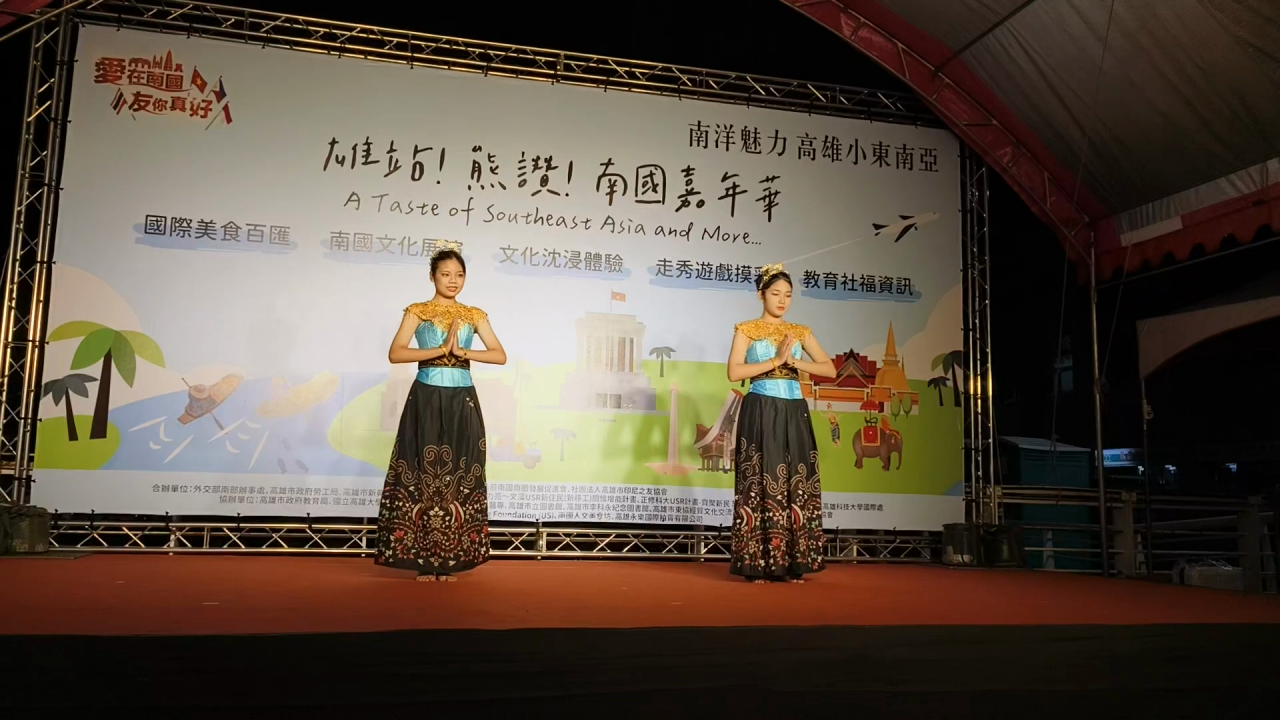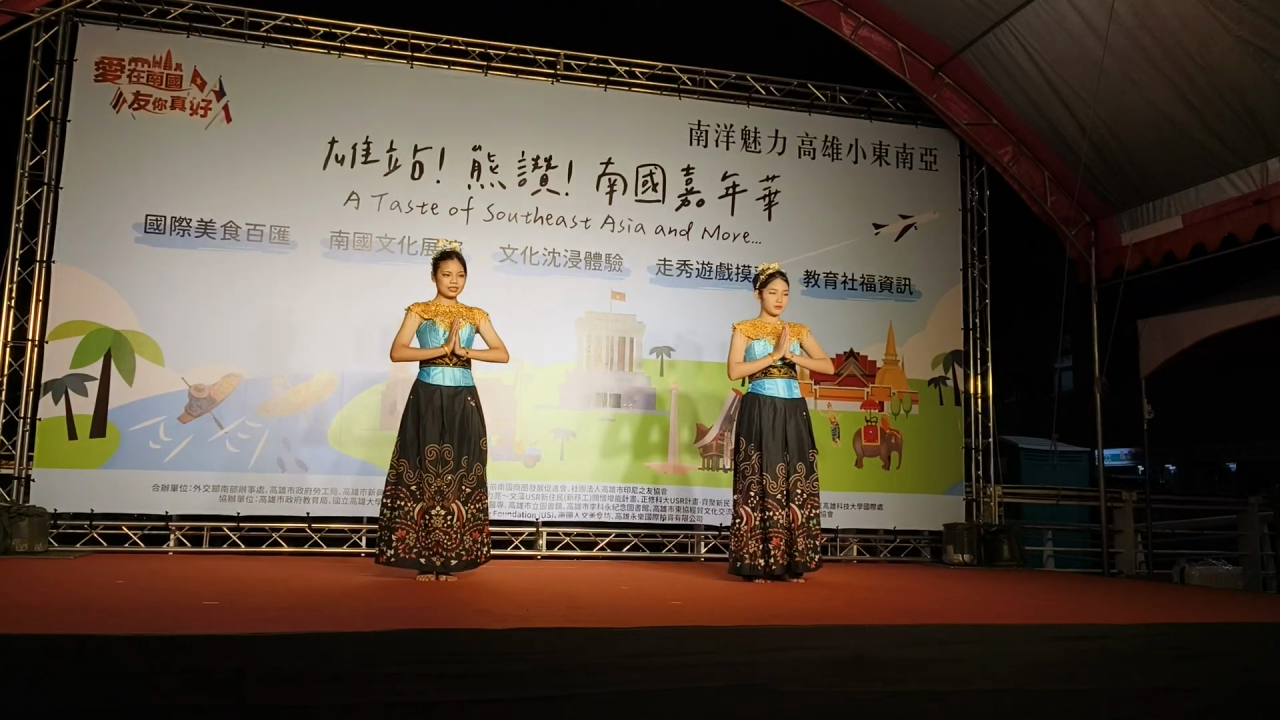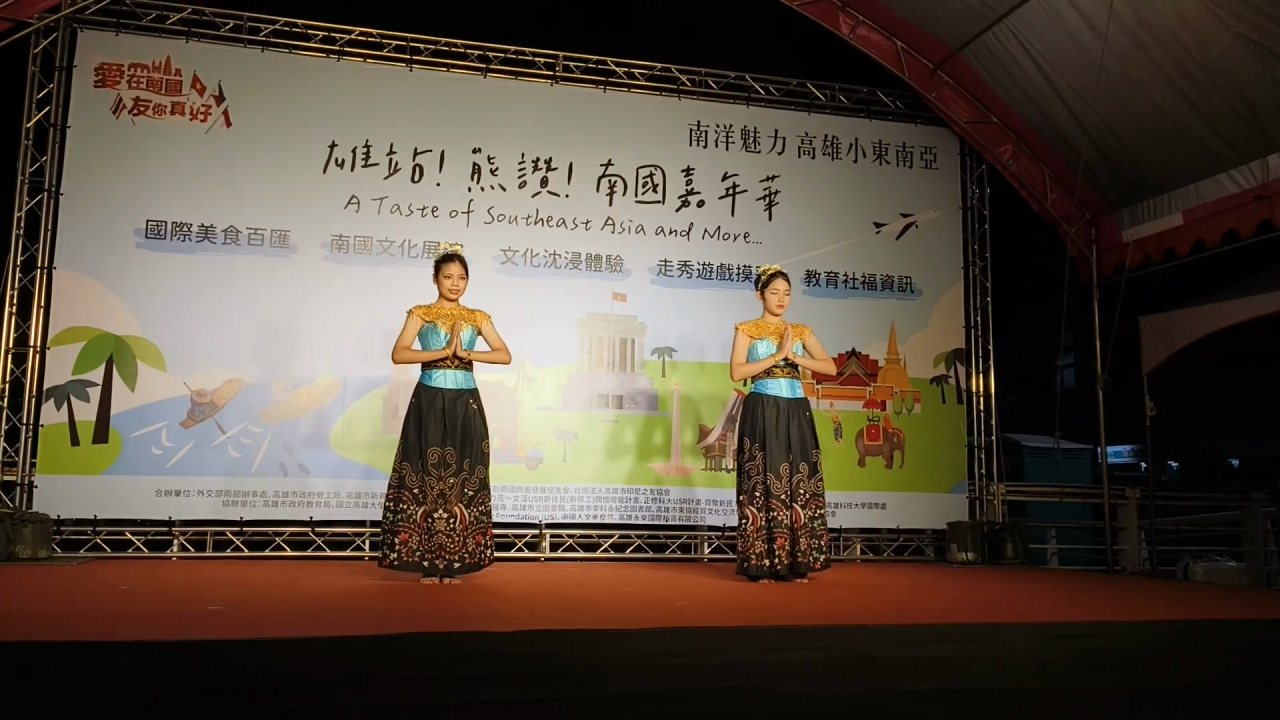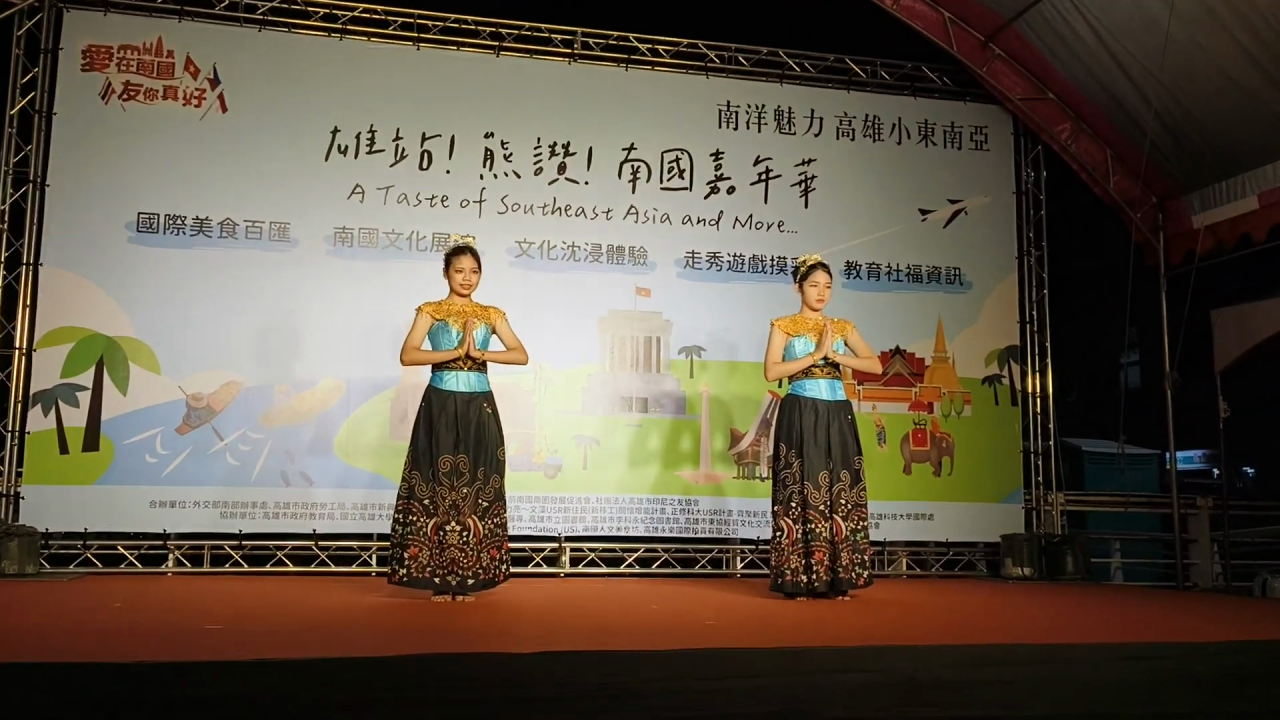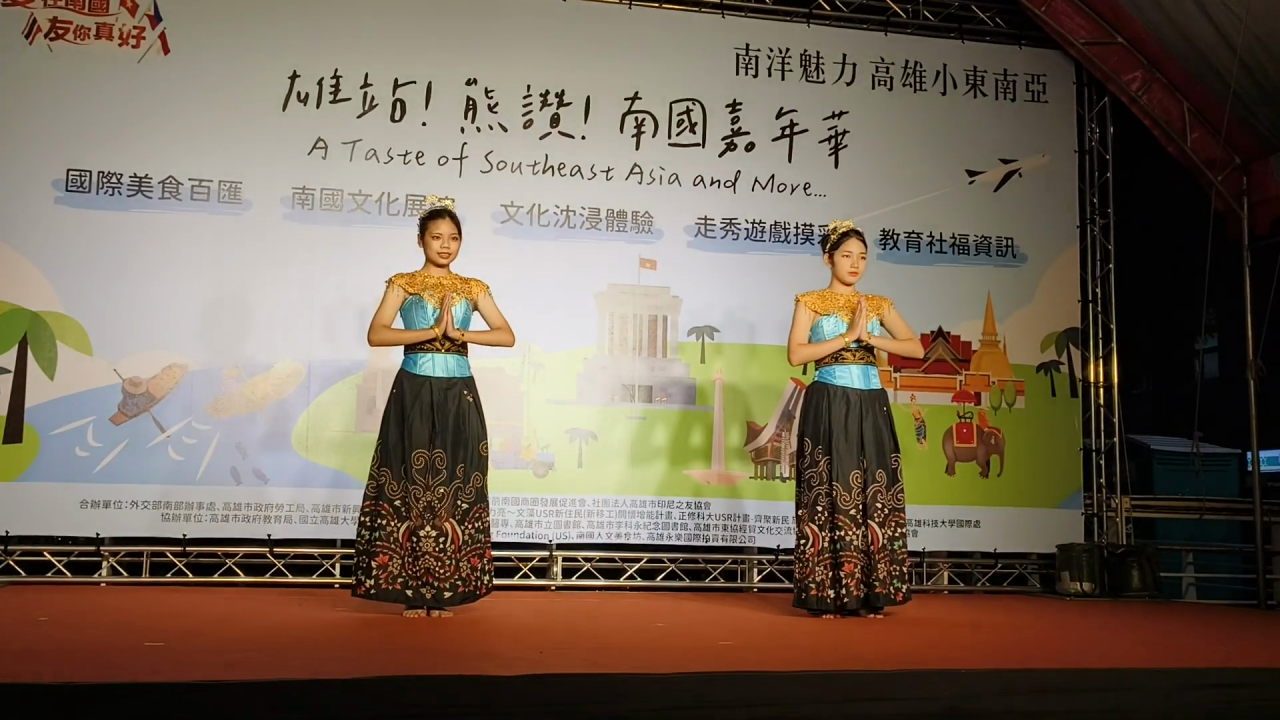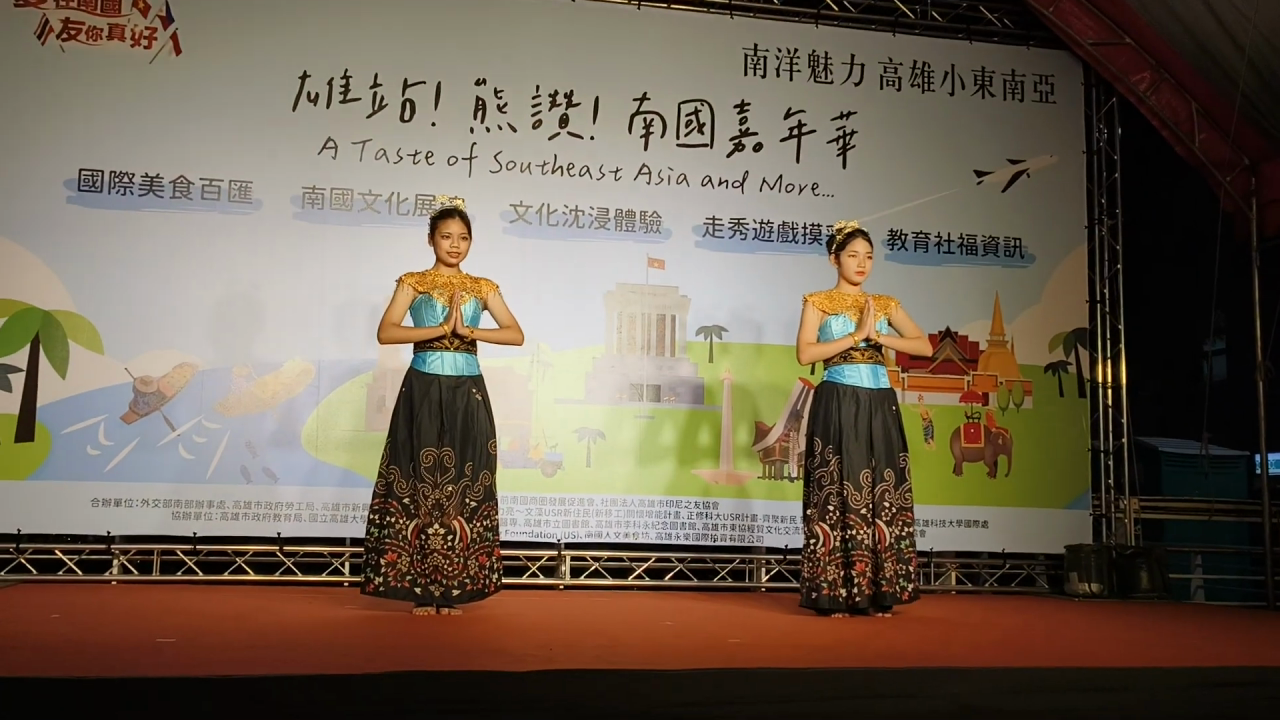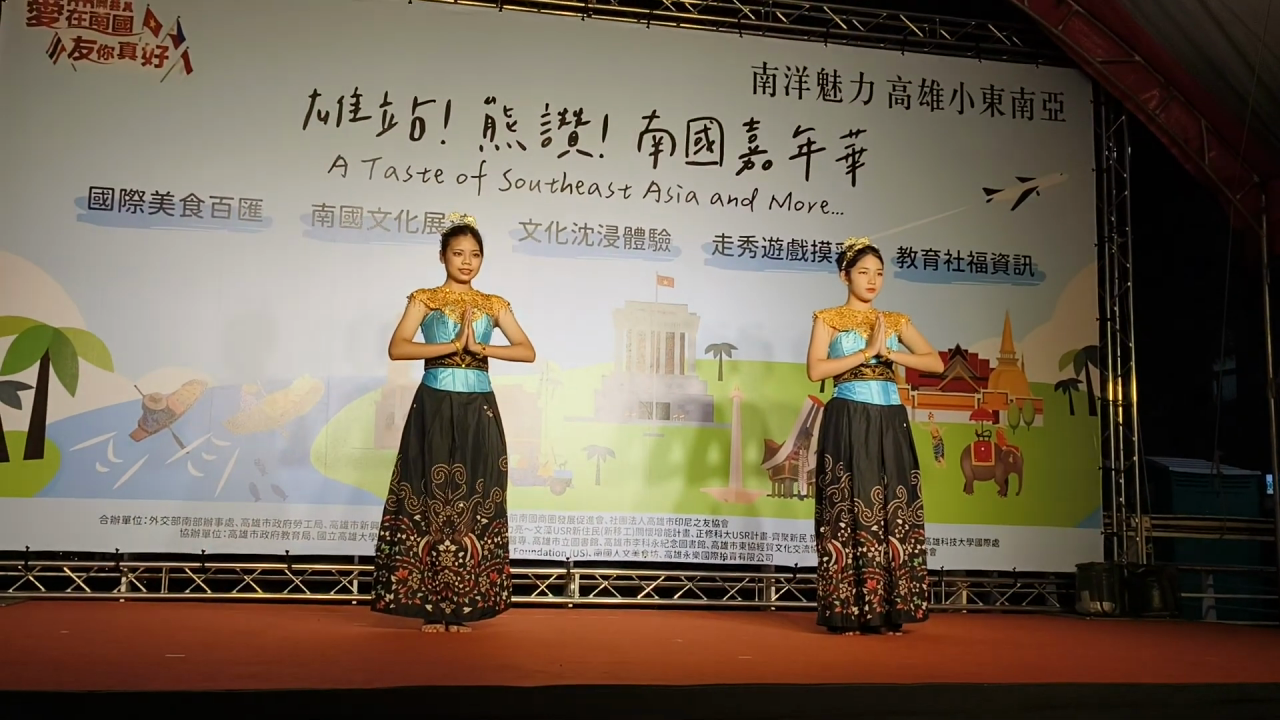
dt=0.7s
person 1, frame 1
left shoulder: (474, 315)
right shoulder: (417, 312)
left elbow: (500, 355)
right elbow: (395, 353)
left wrist: (462, 352)
right wrist: (441, 349)
left hip: (461, 401)
right hip: (426, 399)
left knee: (457, 477)
right knee: (423, 474)
left ankle: (448, 561)
right ankle: (424, 561)
person 1, frame 2
left shoulder: (475, 315)
right shoulder: (419, 311)
left elbow: (502, 353)
right elbow: (397, 352)
left wrist: (464, 351)
right wrist: (442, 349)
left hip: (462, 401)
right hip: (427, 398)
left knee: (458, 475)
right knee: (424, 472)
left ankle: (449, 561)
right ankle: (424, 561)
person 1, frame 3
left shoulder: (477, 317)
right shoulder: (420, 314)
left elbow: (505, 355)
right elbow: (398, 354)
left wrist: (466, 353)
right wrist: (444, 351)
left hip: (465, 403)
right hip: (429, 401)
left knee: (462, 479)
right knee: (427, 477)
left ankle: (453, 563)
right ankle: (429, 563)
person 1, frame 4
left shoulder: (491, 315)
right shoulder: (430, 311)
left elbow: (521, 355)
right elbow: (407, 355)
left wrist: (480, 354)
right wrist: (455, 352)
left hip: (478, 407)
right hip: (440, 404)
left knee: (475, 488)
right knee: (438, 485)
left ankle: (466, 581)
right ankle: (439, 581)
person 1, frame 5
left shoulder: (473, 288)
right shoulder: (403, 284)
left elbow: (507, 336)
right elbow: (376, 335)
left wrist: (459, 333)
right wrist: (432, 330)
left hip: (458, 394)
right hip: (414, 392)
left knee: (454, 487)
right knee: (411, 485)
left ankle: (443, 593)
right ankle: (412, 592)
person 1, frame 6
left shoulder: (482, 287)
right shoulder: (412, 283)
left elbow: (516, 334)
right elbow: (385, 332)
left wrist: (468, 331)
right wrist: (440, 328)
left hip: (466, 393)
right hip: (423, 390)
left knee: (462, 485)
right knee: (420, 483)
left ankle: (452, 591)
right ankle: (421, 590)
person 1, frame 7
left shoulder: (493, 305)
right shoulder: (424, 300)
left elbow: (528, 352)
right elbow: (396, 348)
left wrist: (479, 347)
right wrist: (453, 344)
left hip: (478, 410)
right hip: (434, 407)
left knee: (472, 504)
right knee: (431, 500)
left ankle: (462, 608)
right ankle: (432, 607)
person 2, frame 1
left shoulder: (800, 332)
right shoulder: (747, 330)
left elbow: (830, 369)
right elbow: (733, 372)
left wrist: (794, 362)
right wrist: (775, 360)
left hip: (794, 413)
right hip: (761, 412)
left knee: (796, 484)
right knee: (761, 483)
left ankle: (792, 564)
right ankle: (758, 564)
person 2, frame 2
left shoulder: (798, 331)
right shoulder: (744, 329)
left elbow: (828, 366)
right elbow: (734, 370)
left wrist: (792, 356)
right wrist: (774, 355)
left hip: (793, 412)
right hip: (759, 411)
left knee: (795, 483)
right knee: (760, 482)
left ankle: (792, 564)
right ankle: (757, 565)
person 2, frame 3
left shoulder: (801, 331)
right shoulder: (747, 330)
left elbow: (830, 367)
right elbow: (737, 372)
left wrist: (794, 357)
right wrist: (777, 355)
left hip: (796, 412)
right hip: (762, 411)
left knee: (799, 483)
right knee: (764, 482)
left ankle: (796, 563)
right ankle: (762, 563)
person 2, frame 4
left shoulder: (843, 327)
right shoulder: (783, 326)
left elbow: (875, 365)
right elbow: (771, 371)
left wrist: (834, 355)
right wrist: (816, 354)
left hip: (837, 415)
right hip: (801, 414)
left knee: (840, 491)
right knee: (802, 491)
left ankle: (837, 580)
right ankle: (800, 581)
person 2, frame 5
left shoulder: (878, 305)
right shoulder: (810, 302)
left elbow: (916, 348)
right elbow: (795, 354)
left wrist: (868, 337)
right wrist: (847, 336)
left hip: (871, 406)
right hip: (829, 405)
left knee: (874, 493)
right knee: (831, 493)
left ankle: (869, 594)
right ankle: (828, 595)
person 2, frame 6
left shoulder: (886, 304)
right shoulder: (818, 302)
left elbow: (925, 347)
right elbow: (805, 353)
left wrist: (878, 336)
right wrist: (856, 335)
left hip: (880, 406)
right hip: (838, 405)
left knee: (882, 493)
right knee: (838, 493)
left ankle: (877, 593)
right ankle: (836, 595)
person 2, frame 7
left shoulder: (896, 321)
right shoulder: (828, 319)
left elbow: (936, 363)
right elbow: (815, 370)
left wrist: (888, 352)
right wrist: (866, 352)
left hip: (890, 422)
right hip: (848, 421)
left knee: (893, 511)
right knee: (851, 510)
left ankle: (888, 611)
right ankle: (848, 612)
